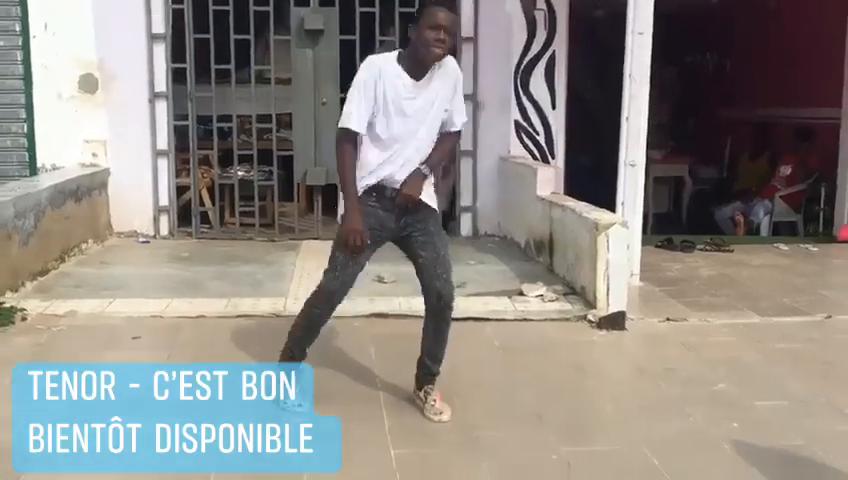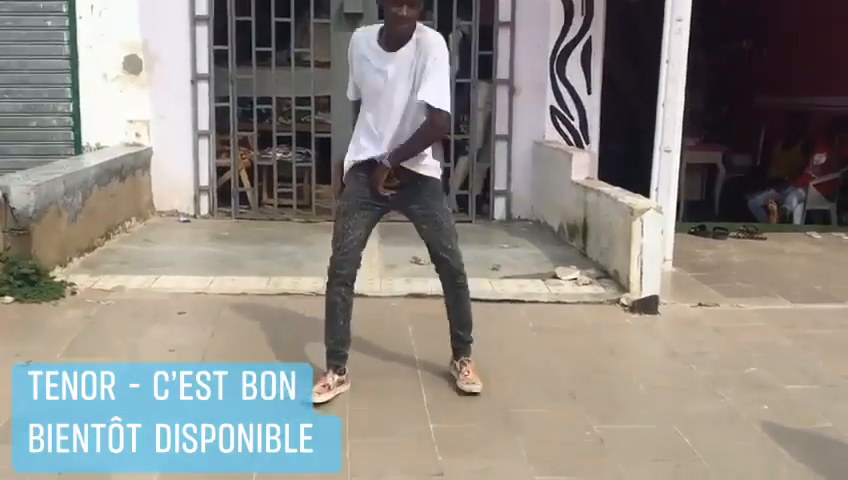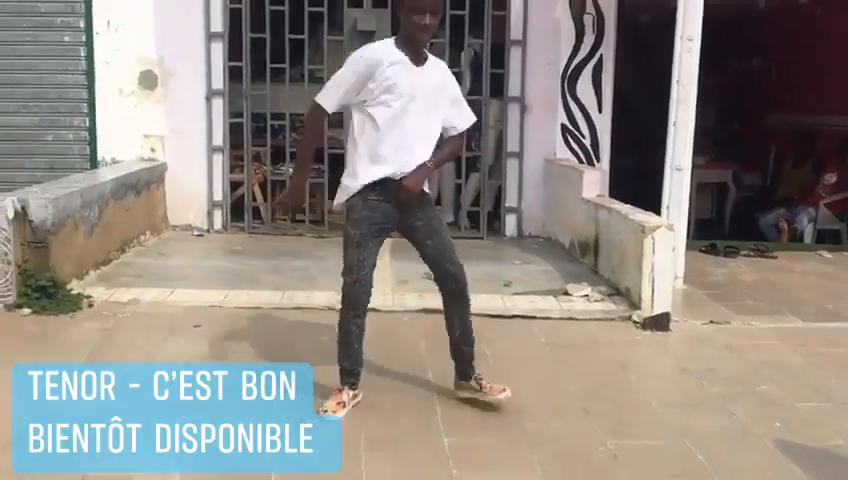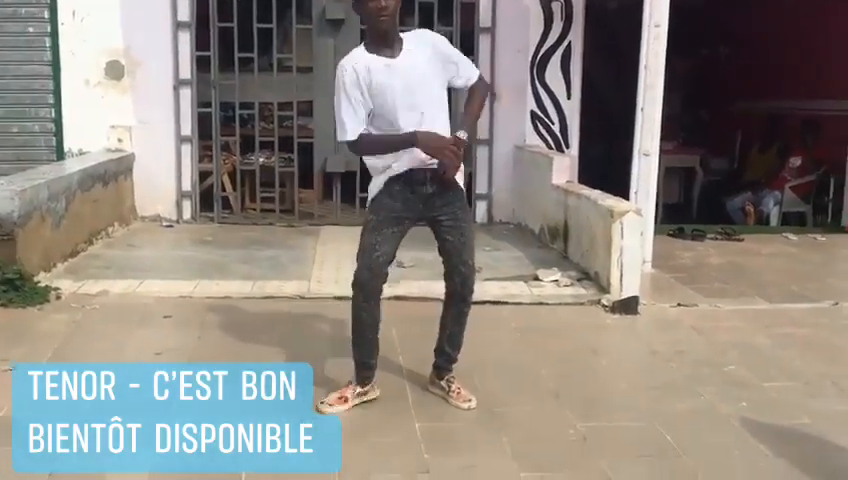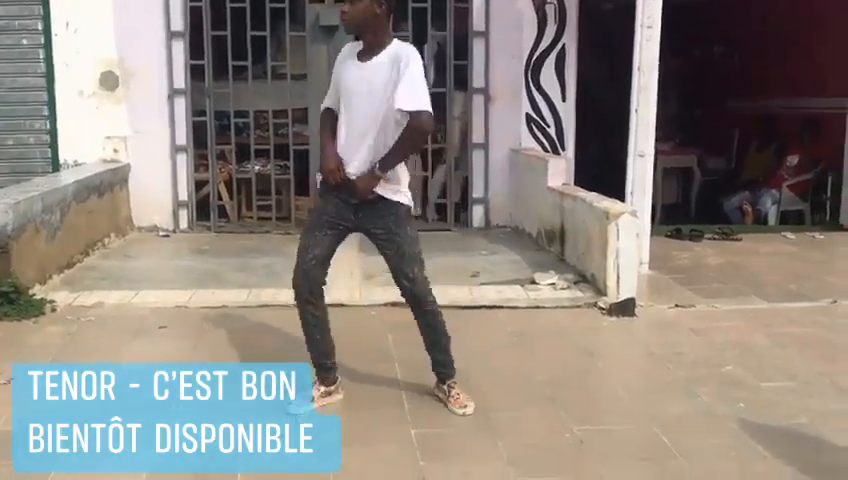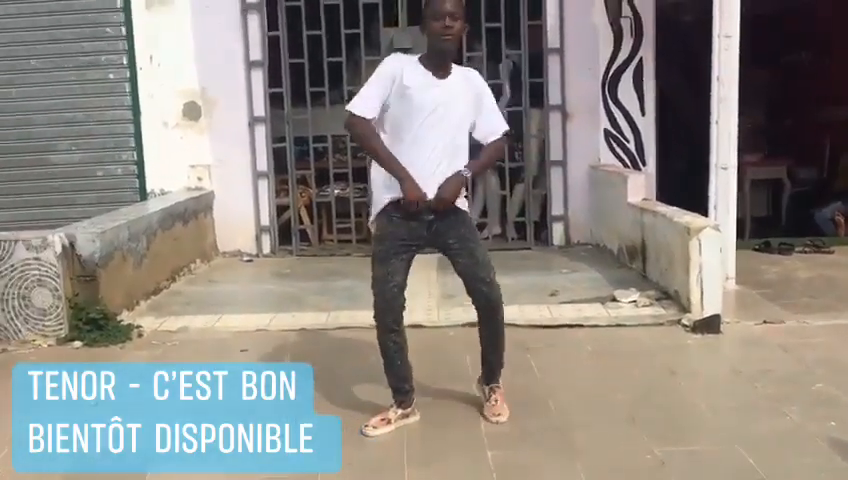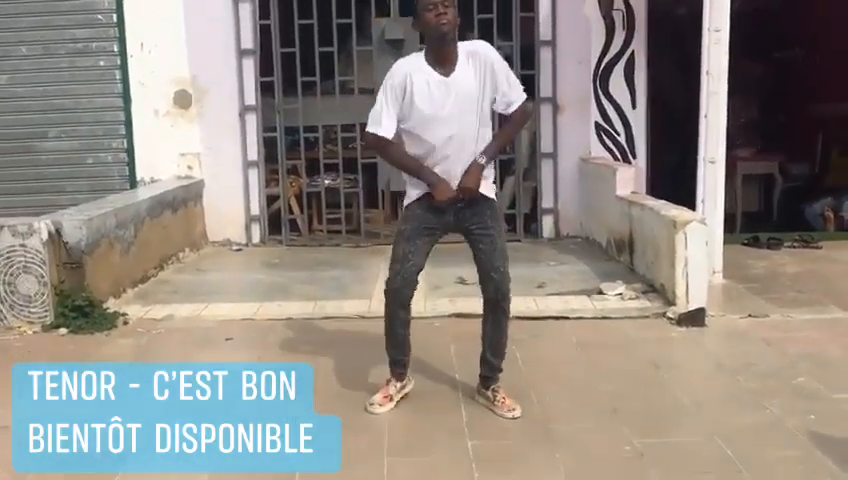
dt=0.5s
person 1, frame 1
left shoulder: (450, 73)
right shoulder: (375, 69)
right elbow: (347, 139)
left wrist: (422, 174)
right wrist: (353, 209)
left hip: (418, 201)
right hip: (371, 197)
left knee: (441, 293)
right knee: (331, 289)
left ankle: (426, 384)
person 1, frame 2
left shoulder: (431, 46)
right shoulder: (360, 41)
left elbow: (437, 121)
left wrist: (391, 162)
left hip: (416, 171)
right hip: (364, 170)
left knee: (451, 263)
right knee: (341, 268)
left ankle: (461, 354)
right ankle: (337, 369)
person 1, frame 3
left shoulder: (441, 75)
right shoulder: (371, 58)
left elbow: (458, 133)
right elbow: (319, 111)
left wrist: (426, 169)
right wrist: (298, 180)
left hip: (414, 192)
right hip: (367, 192)
left knee: (454, 279)
right knee: (356, 291)
left ankle: (466, 373)
right ankle: (349, 385)
person 1, frame 4
left shoulder: (429, 44)
right shoulder: (351, 68)
left elbow: (479, 84)
right elbow: (355, 139)
left wrist: (459, 138)
right wrist: (416, 140)
left hip: (444, 182)
right hip: (394, 185)
left knee: (462, 279)
right knee: (367, 279)
left ankle: (442, 374)
right ankle: (363, 381)
person 1, frame 5
left shoulder: (404, 57)
right shoulder: (345, 56)
left elbow: (420, 125)
left wrist: (375, 172)
right wrist: (328, 150)
left hip: (384, 194)
right hip: (336, 191)
left knee: (417, 289)
right knee: (305, 281)
left ankle: (446, 380)
right ankle: (327, 381)
person 1, frame 6
left shoulder: (473, 83)
right shoulder: (397, 66)
left elbow: (496, 142)
right elbow: (356, 122)
left wrist: (460, 177)
right wrist: (404, 179)
left hip: (449, 208)
right hip: (395, 208)
left knee: (489, 297)
right knee: (387, 308)
left ankle: (491, 383)
right ankle: (402, 403)
person 1, frame 7
left shoulder: (483, 56)
right shoulder: (405, 71)
left elbow: (520, 111)
right elbow: (376, 137)
left wrist: (481, 162)
right wrist: (431, 179)
left hip: (478, 195)
right hip: (425, 197)
left knee: (498, 289)
right knee: (398, 287)
left ankle: (489, 384)
right ankle: (399, 376)
